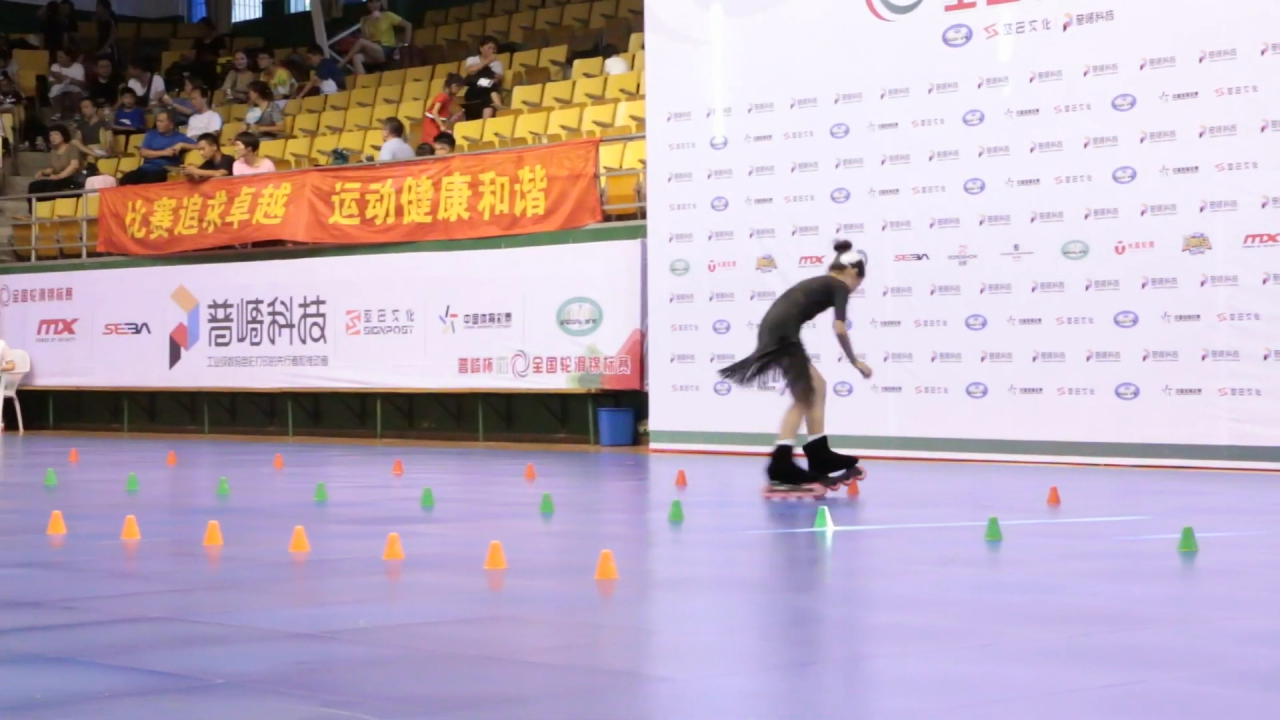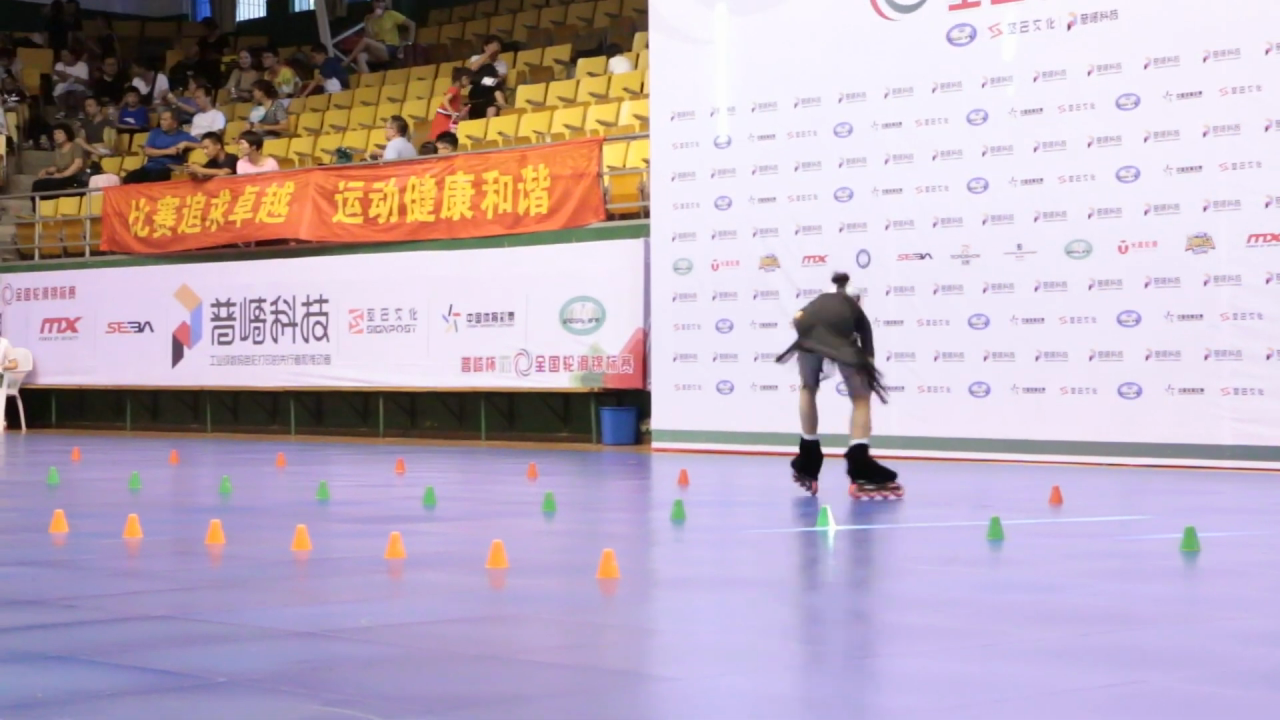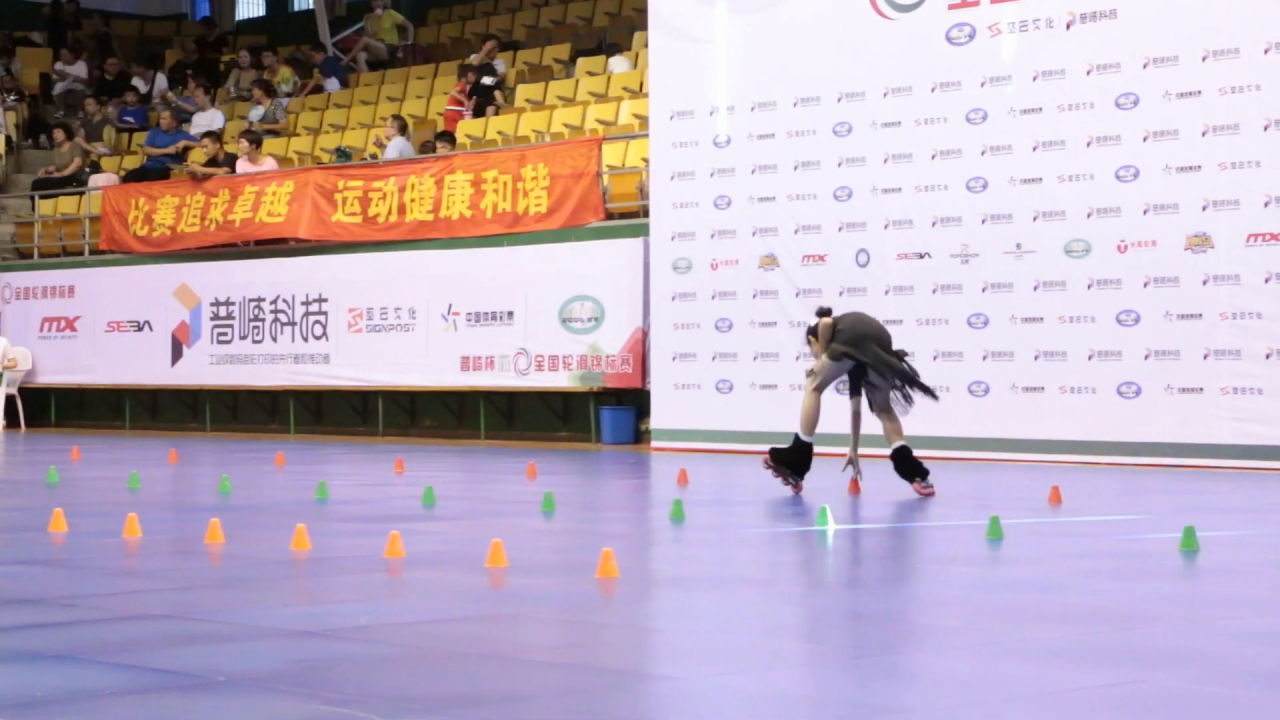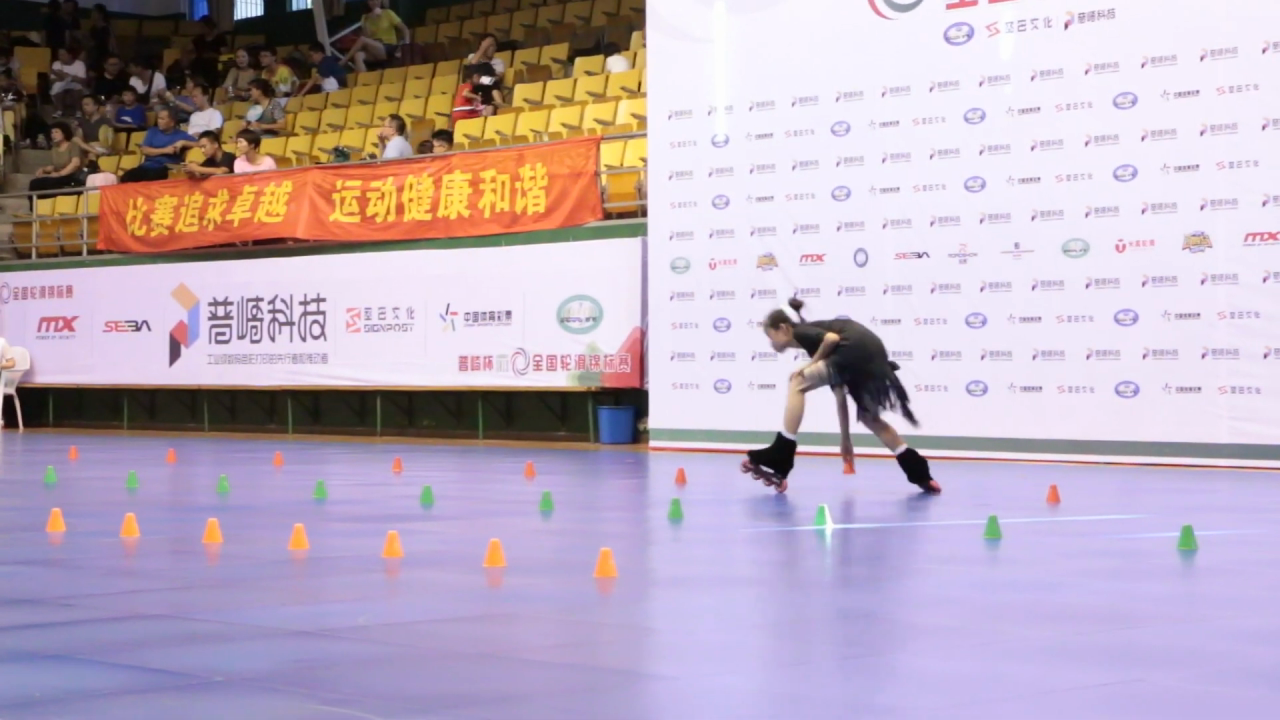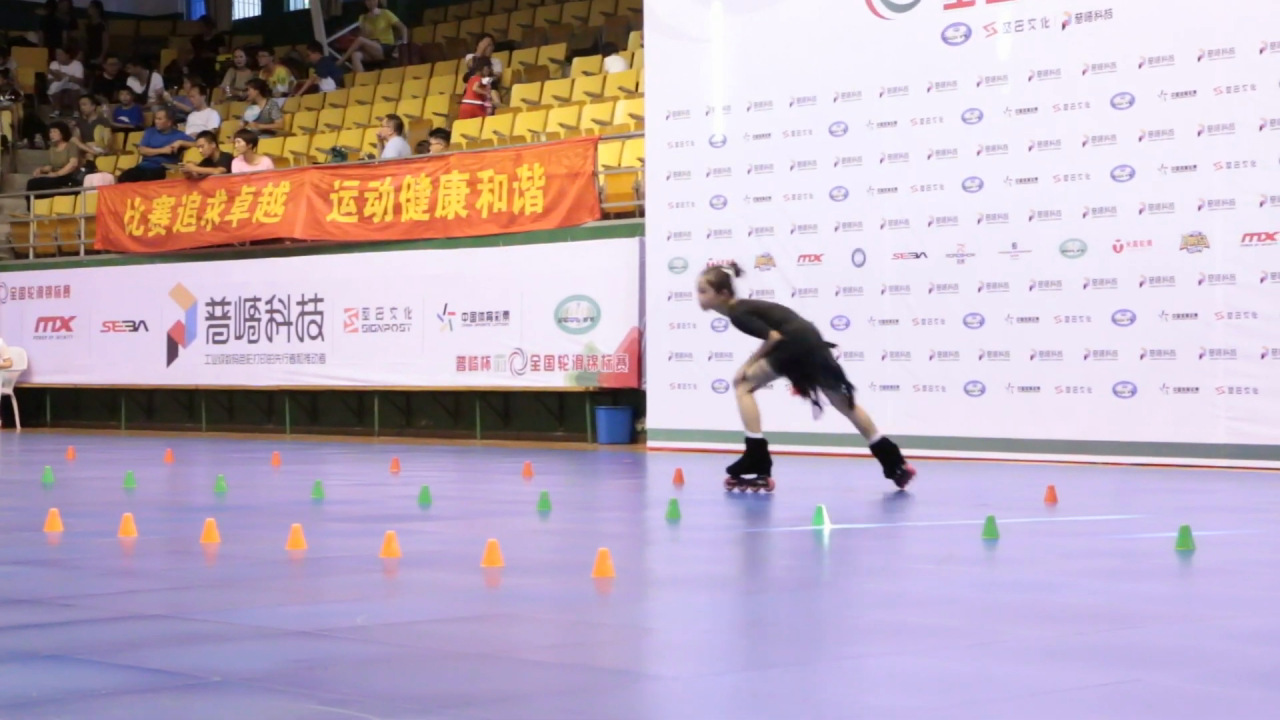
dt=0.2s
person 1, frame 1
left shoulder: (818, 283)
right shoulder: (839, 287)
right elbow: (840, 329)
right wrist: (855, 362)
left hip: (772, 330)
right hip: (783, 332)
left knee: (816, 387)
right knee: (806, 395)
left ankle: (821, 462)
right ankle: (782, 470)
person 1, frame 2
left shoulder: (820, 301)
right shoulder: (857, 313)
left elbow: (798, 318)
right elbow: (868, 360)
left wrist: (805, 339)
left hip: (809, 327)
right hip: (839, 330)
left knee: (808, 388)
right knee: (861, 398)
left ankle: (808, 463)
right ankle: (861, 468)
person 1, frame 3
left shoulder: (818, 329)
left elbow: (826, 322)
right elbow: (856, 405)
left wrist: (822, 357)
right wrist: (853, 449)
left hip: (852, 341)
right hip: (880, 341)
left knee: (814, 386)
right knee: (883, 409)
left ankle: (796, 459)
right ankle: (913, 471)
person 1, frame 4
left shoulder: (801, 333)
left elbow: (832, 338)
right elbow: (840, 392)
left wrist: (813, 363)
right wrist: (845, 439)
left hip: (854, 351)
right hip: (873, 353)
left knee: (797, 385)
right knee: (870, 418)
left ankle: (777, 462)
right ankle: (918, 470)
person 1, frame 5
left shoulder: (738, 314)
right shoulder: (741, 307)
left elbow: (774, 337)
left wrist: (750, 363)
left hip: (797, 344)
right hip: (807, 341)
left knee: (743, 384)
right knee: (841, 400)
left ankle: (758, 465)
right ankle: (892, 458)
